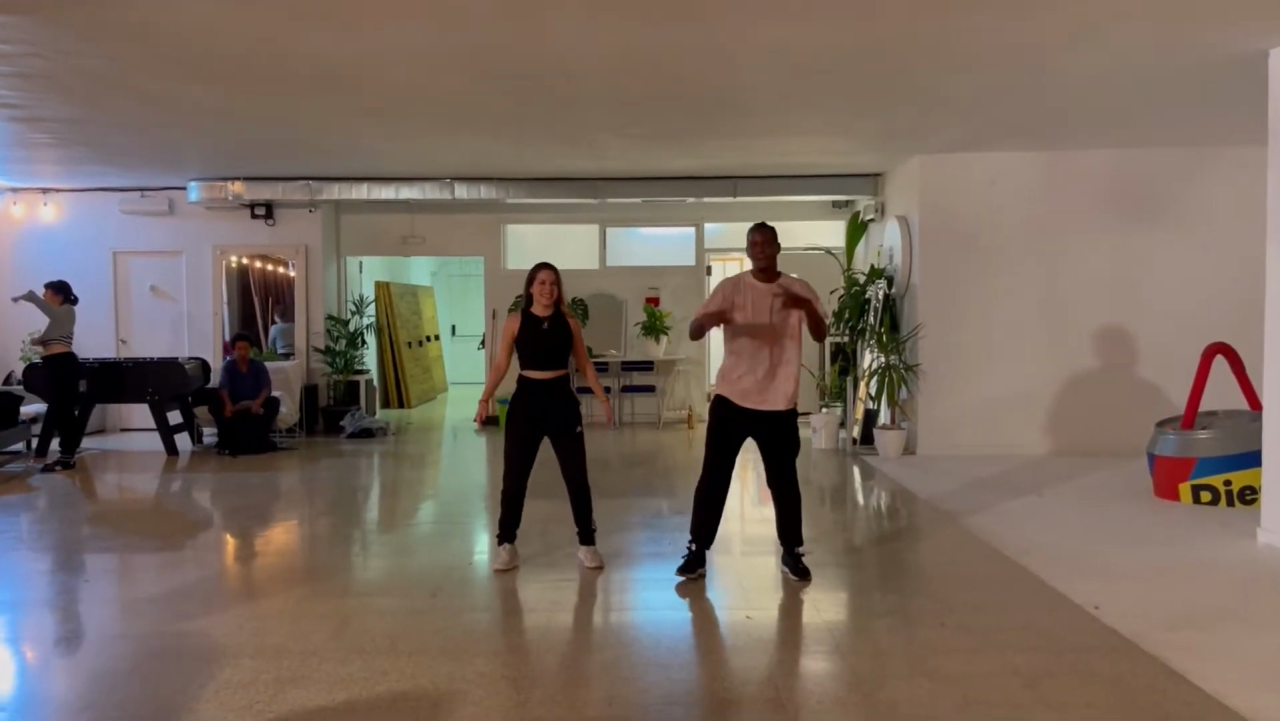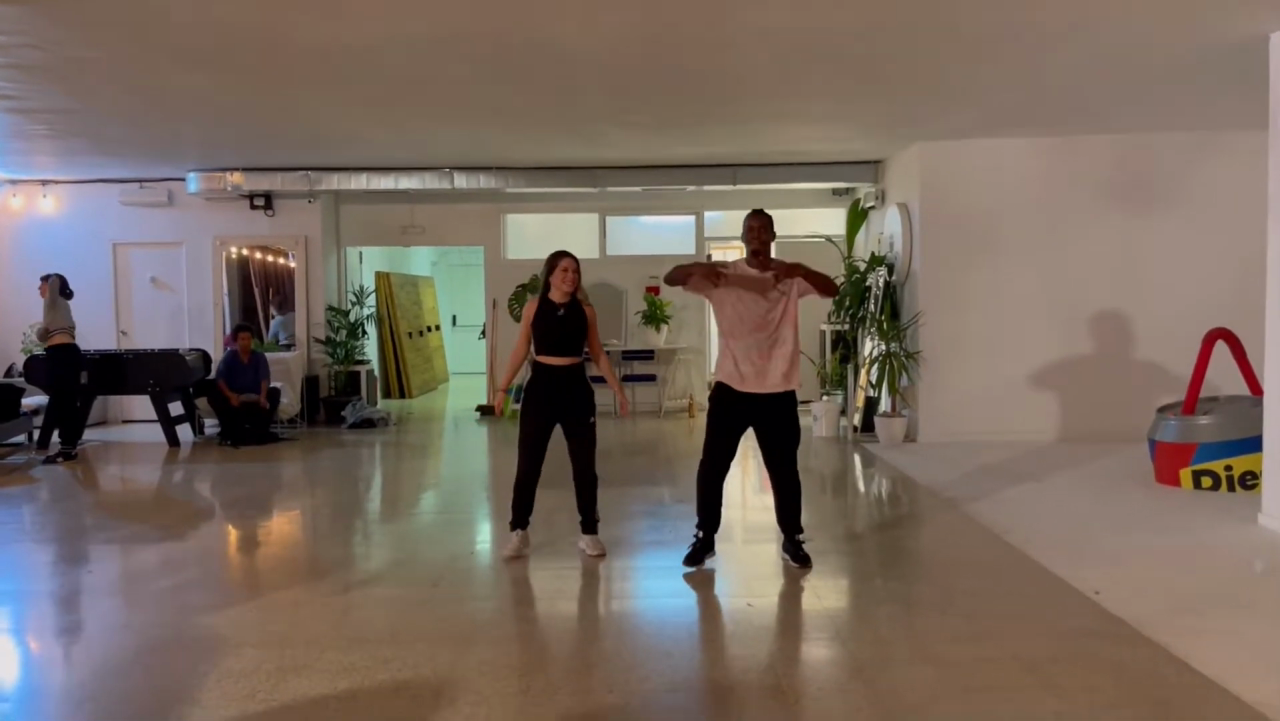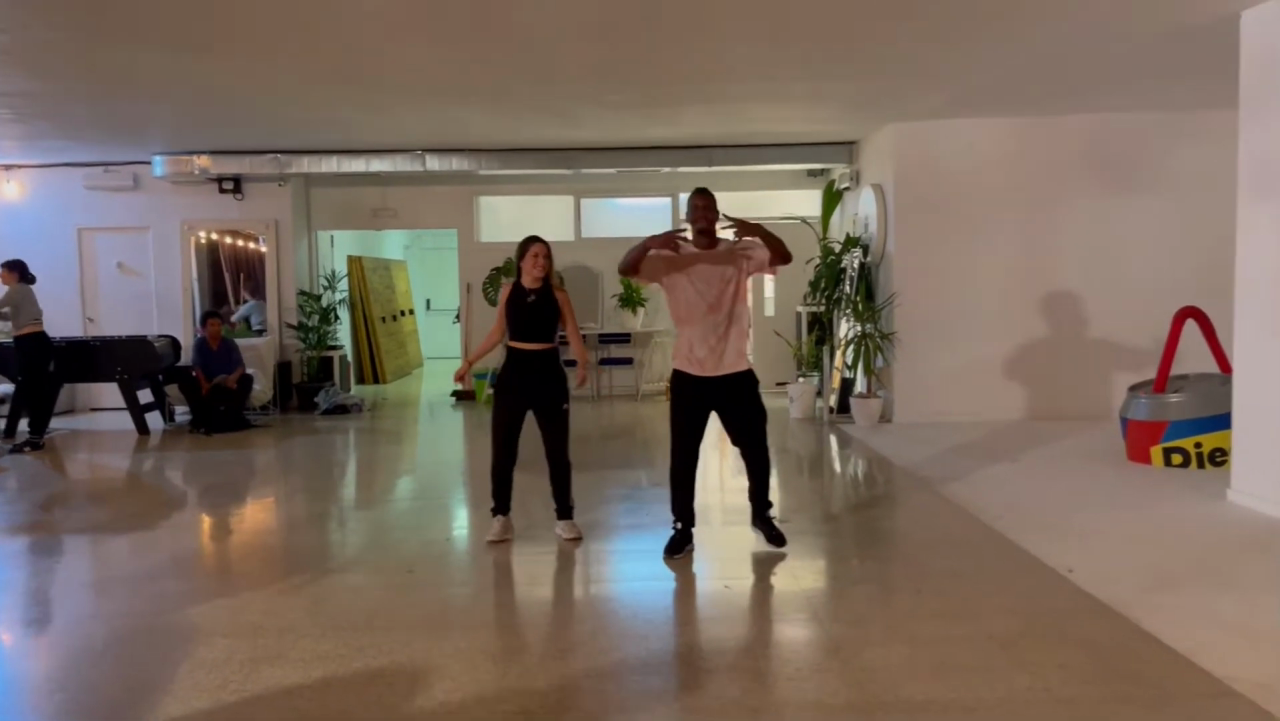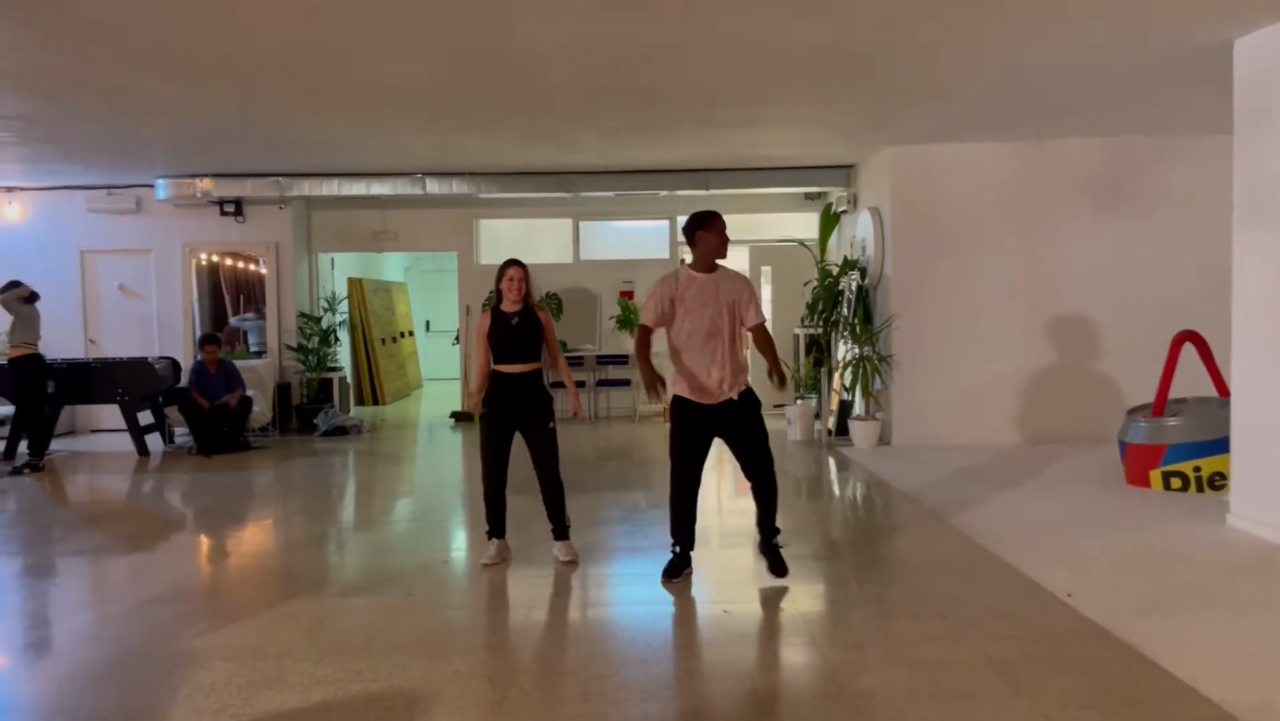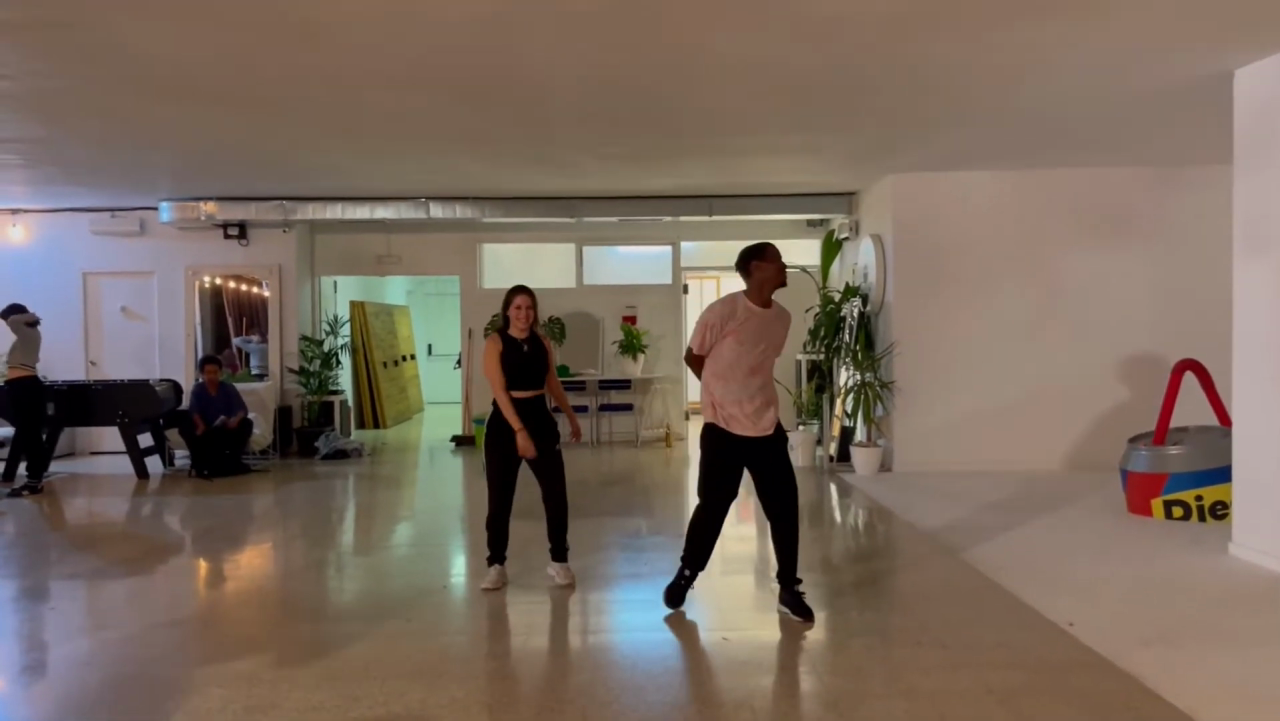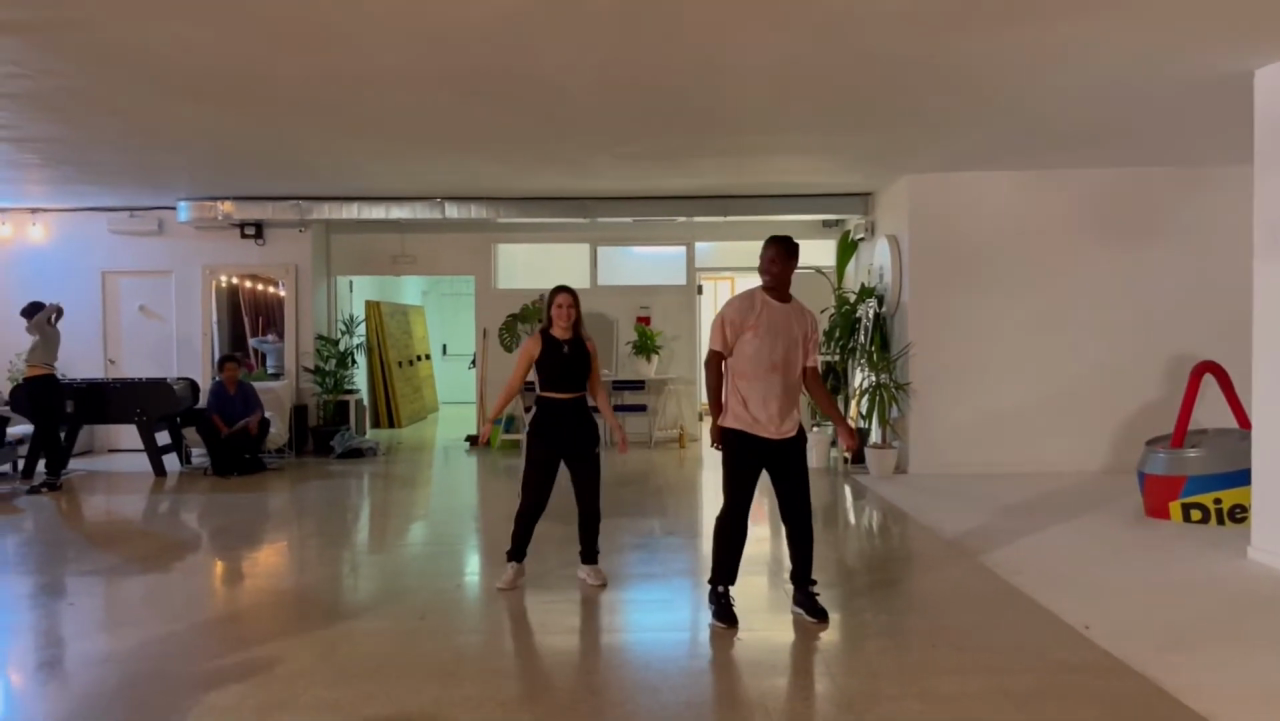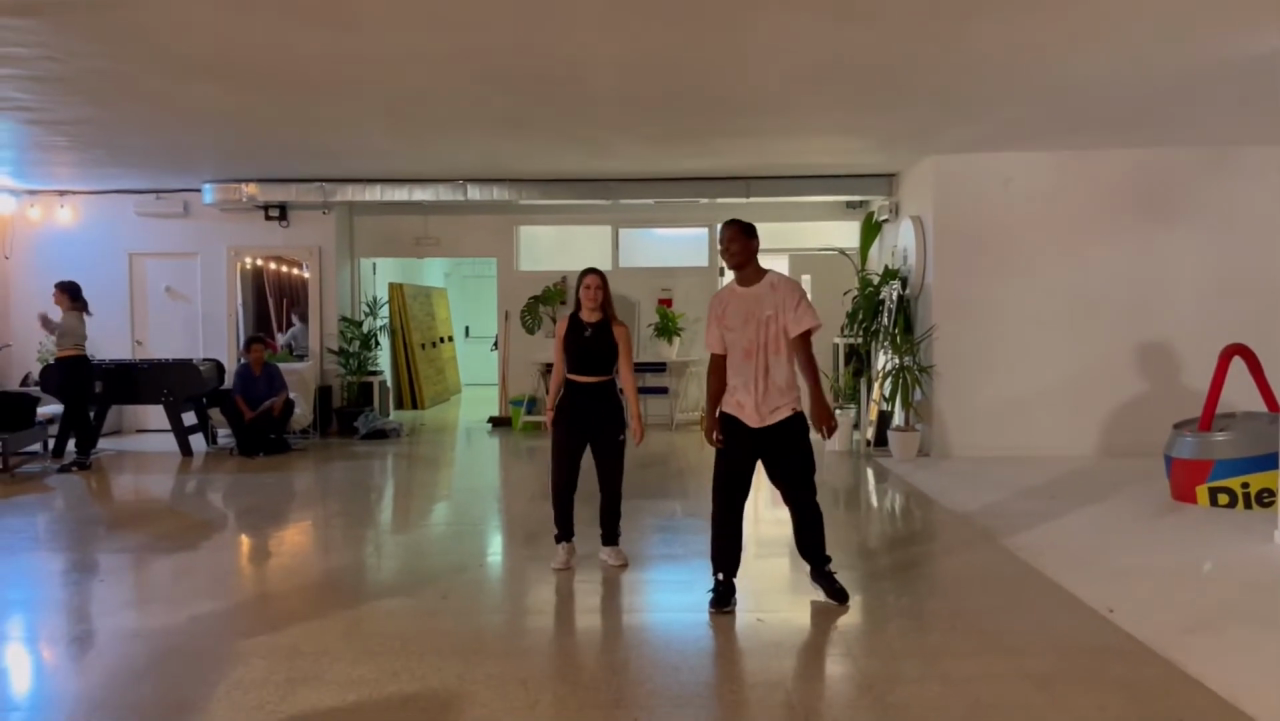
dt=0.4s
person 1, frame 1
left shoulder: (798, 291)
right shoulder: (730, 287)
left elbow: (820, 335)
right elbow: (694, 332)
left wrist: (805, 306)
right wrist: (708, 318)
left hip: (779, 404)
right hip: (731, 400)
left knee: (784, 483)
right knee: (713, 479)
left ankle: (791, 552)
right ankle: (697, 550)
person 1, frame 2
left shoulder: (790, 276)
right shoulder: (722, 275)
left elbow: (831, 290)
right elbow: (671, 279)
left wrist: (800, 271)
right wrist: (699, 268)
left hip: (778, 391)
right hip: (730, 387)
left knee: (784, 470)
right knee: (711, 466)
left ankle: (792, 539)
right ankle: (704, 538)
person 1, frame 3
left shoulder: (740, 251)
right shoulder: (670, 257)
left elbow: (783, 258)
right elbow: (626, 269)
left wrist: (758, 232)
right wrist: (649, 244)
left hip: (735, 371)
right hip: (689, 373)
left knee: (755, 446)
right knee: (683, 456)
left ankle: (762, 515)
right ankle: (683, 528)
person 1, frame 4
left shoulder: (739, 284)
right shoulder: (669, 286)
left elbow: (757, 331)
right elbow: (644, 335)
left wrist: (774, 362)
right wrist: (647, 368)
left hip: (736, 396)
right hip: (689, 400)
left knee: (761, 470)
right knee: (684, 480)
left ankle: (769, 543)
right ankle: (681, 553)
person 1, frame 5
left shoulder: (782, 318)
right shoulder: (722, 311)
right elbow: (693, 358)
left hip: (767, 429)
right hip: (722, 427)
left knee: (784, 509)
right knee: (713, 504)
left ankle: (789, 589)
right ankle: (686, 572)
person 1, frame 6
left shoulder: (804, 319)
right shoulder: (738, 308)
left elbow: (811, 377)
right elbow: (713, 363)
left wrist: (839, 421)
right wrist: (714, 418)
left hip: (788, 431)
right hip: (741, 429)
left knee: (798, 513)
right knee: (735, 510)
left ankle: (803, 591)
right ankle: (720, 590)
person 1, frame 7
left shoulder: (786, 290)
right shoulder: (720, 302)
left elbow: (802, 348)
right elbow: (718, 362)
left wrist: (818, 399)
right wrist: (711, 415)
left hip: (784, 414)
right hip: (736, 417)
left knee: (800, 497)
right knee: (726, 499)
left ankle: (821, 569)
right ankle: (724, 580)
person 2, frame 1
left shoulder: (569, 322)
right shoulder: (516, 321)
left elbow: (584, 364)
right elbow: (501, 364)
left wrist: (604, 399)
right wrist: (486, 398)
left hip: (562, 400)
right hip: (527, 400)
left knee: (577, 476)
right knee: (515, 478)
left ankle: (587, 544)
right ankle: (507, 545)
person 2, frame 2
left shoulder: (584, 310)
right shoulder: (534, 306)
left elbow: (598, 354)
right elbow: (521, 350)
left wrist: (617, 390)
right wrist: (502, 388)
left hip: (575, 388)
right hip: (541, 387)
left knee: (584, 465)
right knee: (528, 463)
left ankle: (589, 532)
right ankle: (519, 531)
person 2, frame 3
left shoulder: (557, 294)
right shoulder: (508, 292)
left elbow: (574, 336)
right elbow: (498, 332)
left wrist: (582, 365)
right wrist: (469, 362)
left hip: (548, 373)
right hip: (513, 373)
left knee: (558, 450)
right knee: (503, 450)
left ankle: (564, 518)
right ankle: (501, 517)
person 2, frame 4
left shoulder: (539, 315)
right shoulder: (488, 320)
left elbow: (555, 356)
right elbow: (483, 365)
left wrist: (573, 391)
right wrist: (476, 393)
left hip: (533, 395)
right hip: (498, 401)
left knee: (548, 472)
right knee: (493, 474)
left ankle: (561, 538)
right ankle: (497, 541)
person 2, frame 5
left shoulder: (542, 343)
right shoulder: (495, 343)
left elbow: (552, 385)
right elbow: (499, 391)
left wrist: (572, 419)
right wrist: (519, 430)
left hip: (541, 420)
right hip: (506, 424)
left knee: (556, 494)
right knee: (499, 499)
left ankle: (558, 561)
right ankle: (496, 566)
person 2, frame 6
left shoulder: (586, 345)
right shoulder: (536, 342)
left elbow: (597, 388)
right elbow: (515, 384)
left wrist: (615, 425)
right wrist: (491, 420)
left hip: (581, 422)
right hip: (546, 422)
left knee: (589, 498)
right knee: (533, 497)
left ankle: (589, 562)
right ankle: (515, 563)
person 2, frame 7
left shoulder: (616, 328)
right shoulder: (565, 325)
left elbow: (626, 374)
right elbow: (559, 368)
left wrist: (636, 415)
right wrist: (550, 406)
left hip: (605, 403)
right hip: (572, 403)
left knee: (611, 480)
right knee: (562, 478)
left ankle: (609, 544)
right ankle: (564, 543)
person 3, frame 1
left shoulder: (65, 311)
right shoulder: (57, 314)
left elbow: (42, 304)
right elbow: (49, 340)
left wrist: (25, 297)
right wrist: (39, 340)
left hip: (63, 363)
right hip: (57, 364)
left knee: (62, 411)
right knee: (60, 412)
left ankle: (67, 457)
right ankle: (67, 456)
person 3, frame 2
left shoulder: (55, 301)
right shoulder: (58, 306)
left elbow: (54, 282)
right elbow: (45, 336)
right wrist: (42, 331)
left hip: (63, 354)
right hip: (63, 355)
left knee: (62, 402)
right knee: (64, 402)
left ankle: (68, 449)
right ankle: (68, 447)
person 3, frame 3
left shoulder: (17, 291)
right shoulder: (21, 291)
left hip: (32, 343)
right hip: (33, 343)
left knee: (31, 391)
right knee: (32, 391)
left ankle: (36, 438)
right ankle: (36, 436)
person 3, frame 4
left shoulder: (27, 312)
right shoulder: (26, 311)
left wrist: (22, 291)
right wrist: (23, 292)
left hip: (26, 365)
right hip: (27, 365)
left knee: (29, 413)
right knee: (30, 412)
left ankle: (35, 460)
right ankle: (36, 458)
person 3, frame 5
left shoulder: (29, 334)
right shoulder: (27, 334)
left elbow: (13, 321)
right elbow: (15, 324)
left wrist: (29, 318)
right wrist: (30, 318)
left hip: (24, 387)
right hip: (22, 387)
left knee: (28, 434)
right knee: (27, 434)
left ankle: (34, 482)
right ankle: (34, 479)
person 3, frame 6
left shoulder: (50, 332)
right shoulder: (44, 333)
left elbow: (38, 323)
right elbow: (32, 328)
left wrist: (49, 310)
right wrist: (50, 310)
left hip: (43, 385)
right hip: (38, 385)
left knee: (47, 432)
right knee: (44, 432)
left ankle: (53, 479)
right ankle: (53, 476)
person 3, frame 7
left shoulder: (72, 314)
right shoulder: (70, 315)
left elbow: (78, 332)
right wrist: (49, 323)
left hip: (73, 365)
right hip: (71, 365)
left knee: (76, 411)
right knee: (76, 411)
left ankle: (83, 458)
right ankle: (83, 455)
